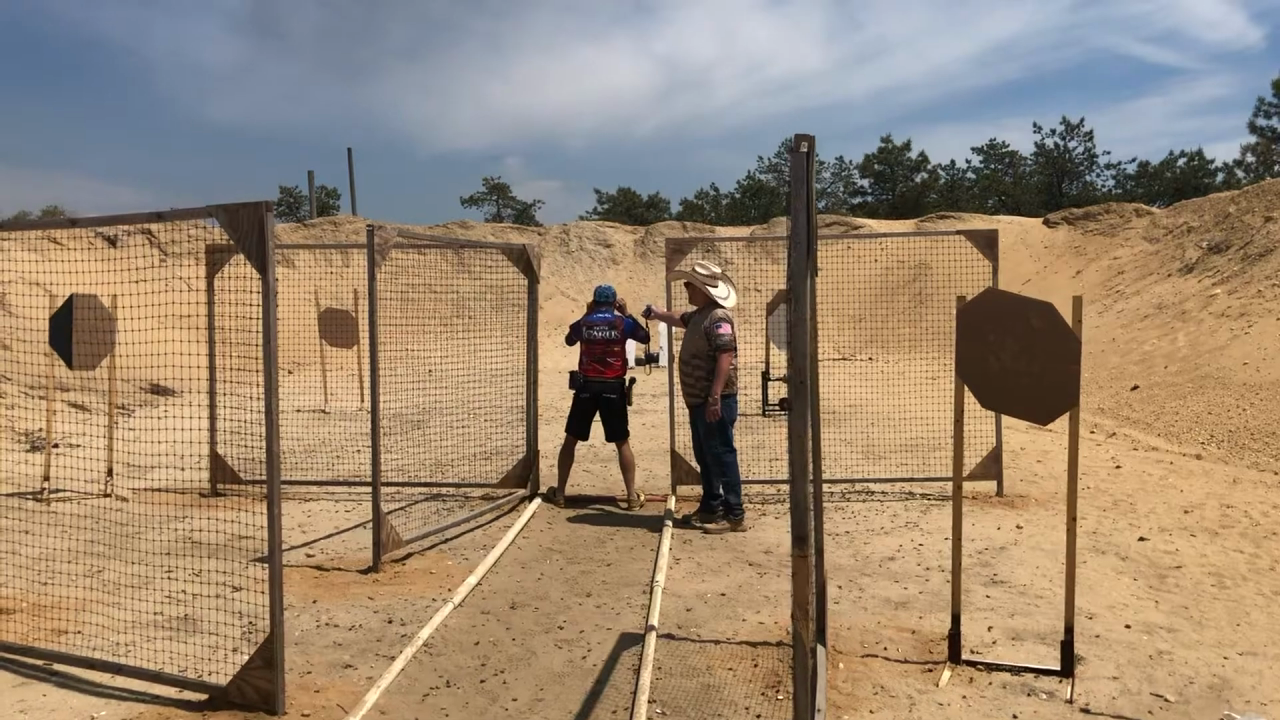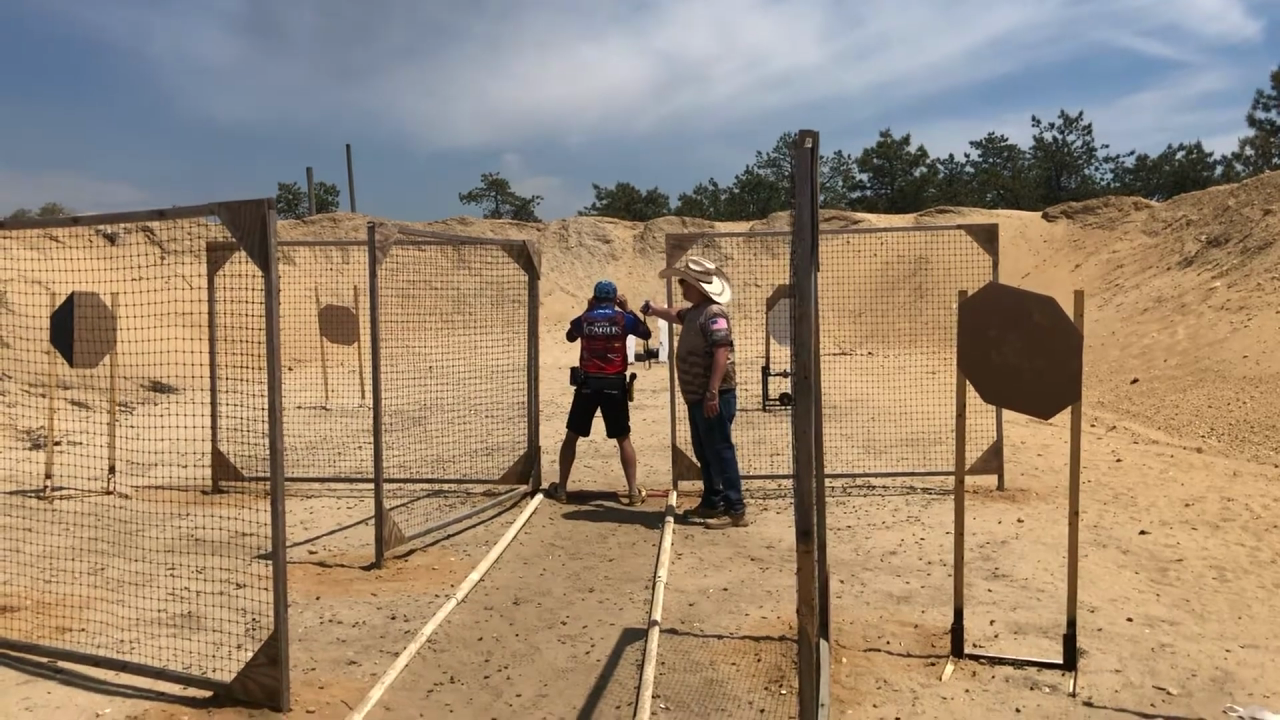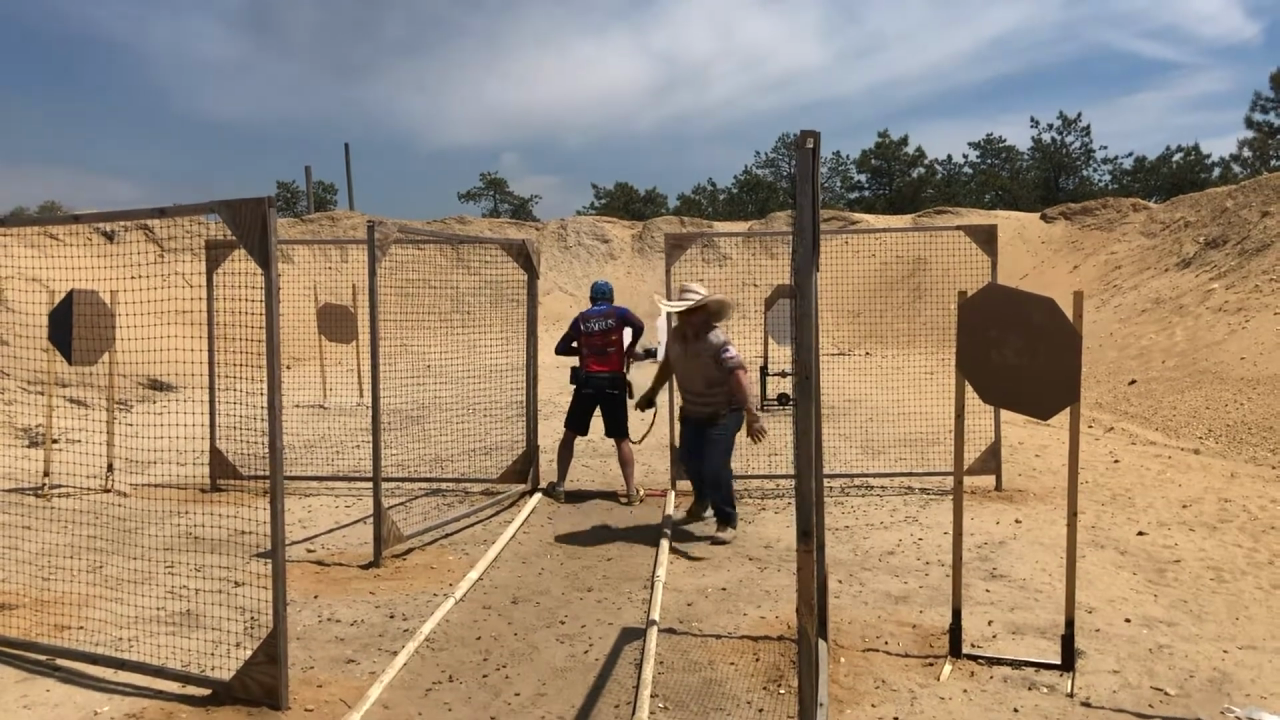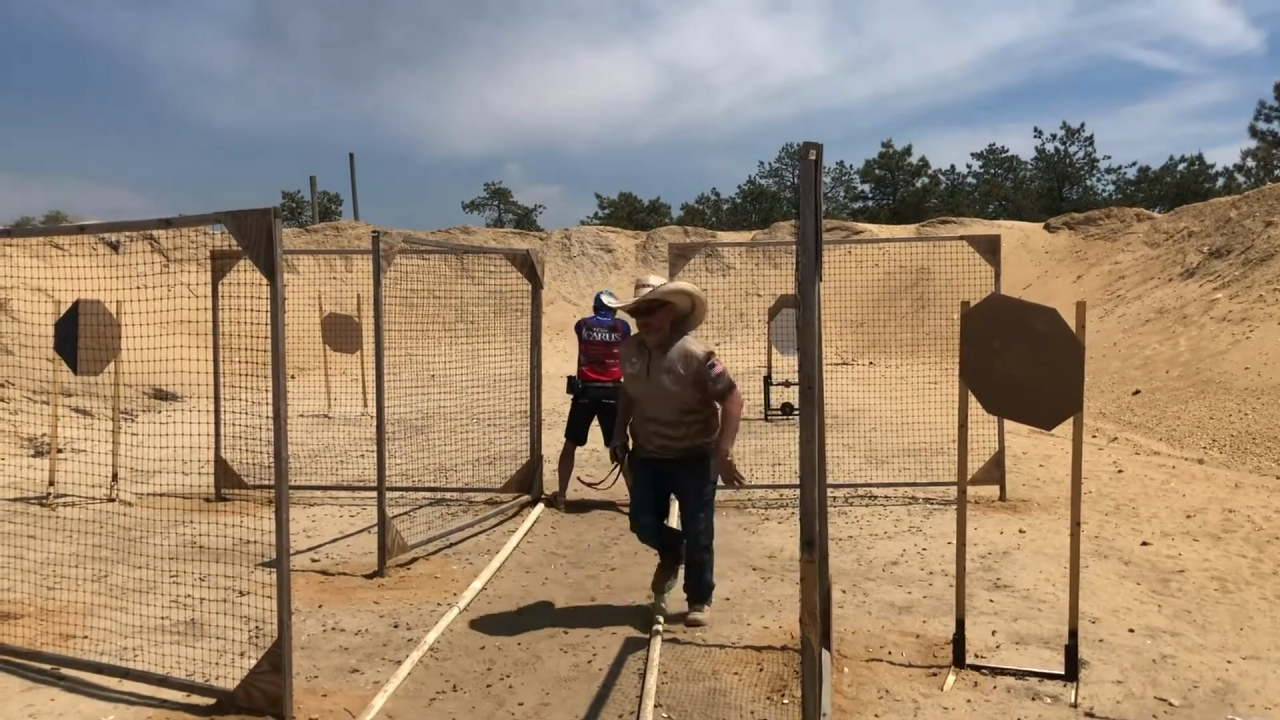
dt=0.7s
person 1, frame 1
left shoulder: (718, 317)
right shoulder: (698, 315)
left elbow: (725, 358)
right elbow: (680, 319)
left wrist: (715, 397)
right wrist: (656, 314)
left hip: (715, 401)
right hip: (698, 401)
left knee: (722, 456)
right knee: (705, 457)
left ankle: (734, 515)
right ankle: (711, 508)
person 1, frame 2
left shoulder: (713, 313)
right shoulder: (694, 311)
left elbow: (721, 353)
right elbow: (675, 315)
left wrist: (713, 392)
right wrist: (653, 309)
left hip: (714, 397)
right hip: (696, 397)
left knee: (720, 451)
right knee: (704, 453)
left ankle: (735, 510)
right ankle: (712, 503)
person 1, frame 3
left shoulder: (716, 341)
right shoulder: (676, 335)
left elbow: (739, 375)
right elbow: (668, 364)
left wrist: (751, 415)
right wrist: (651, 393)
left hip: (724, 412)
right hip: (693, 411)
left knee: (715, 466)
right knee: (690, 461)
left ankle: (727, 521)
right ankle: (701, 501)
person 1, frame 4
left shoulder: (695, 353)
right shoulder: (630, 349)
left elbow: (731, 399)
left wrist: (724, 453)
right wrist: (618, 437)
left hip: (695, 454)
right hip: (646, 455)
left knee: (696, 528)
right knee: (645, 525)
left ankle: (700, 598)
right ankle: (671, 551)
person 2, frame 1
left shoulder: (583, 323)
right shoulder: (622, 323)
left elbow: (569, 341)
right elbow: (646, 338)
right wrist: (627, 314)
left hip: (586, 387)
right hip: (613, 388)
left knee: (570, 440)
right knee: (622, 443)
left ankle: (560, 492)
right ankle: (632, 495)
person 2, frame 2
left shoulder: (584, 319)
right shoulder: (623, 319)
left elbow: (570, 337)
right elbow: (647, 334)
right wrist: (628, 310)
left hip: (587, 383)
right hip: (614, 384)
left knee: (571, 436)
right knee: (623, 439)
left ankle: (561, 488)
right ankle: (634, 491)
person 2, frame 3
left shoulder: (581, 319)
right shoulder: (618, 313)
left elbow: (560, 349)
right elbow: (639, 326)
right wrist: (631, 348)
left hip: (587, 383)
right hip: (613, 382)
left knee: (569, 435)
right knee: (621, 439)
left ankle: (559, 487)
right ankle: (632, 491)
person 2, frame 4
left shoulder: (582, 325)
right shoulder: (622, 327)
left hip: (584, 391)
right hip: (611, 392)
left knee: (570, 444)
left ankle: (561, 496)
